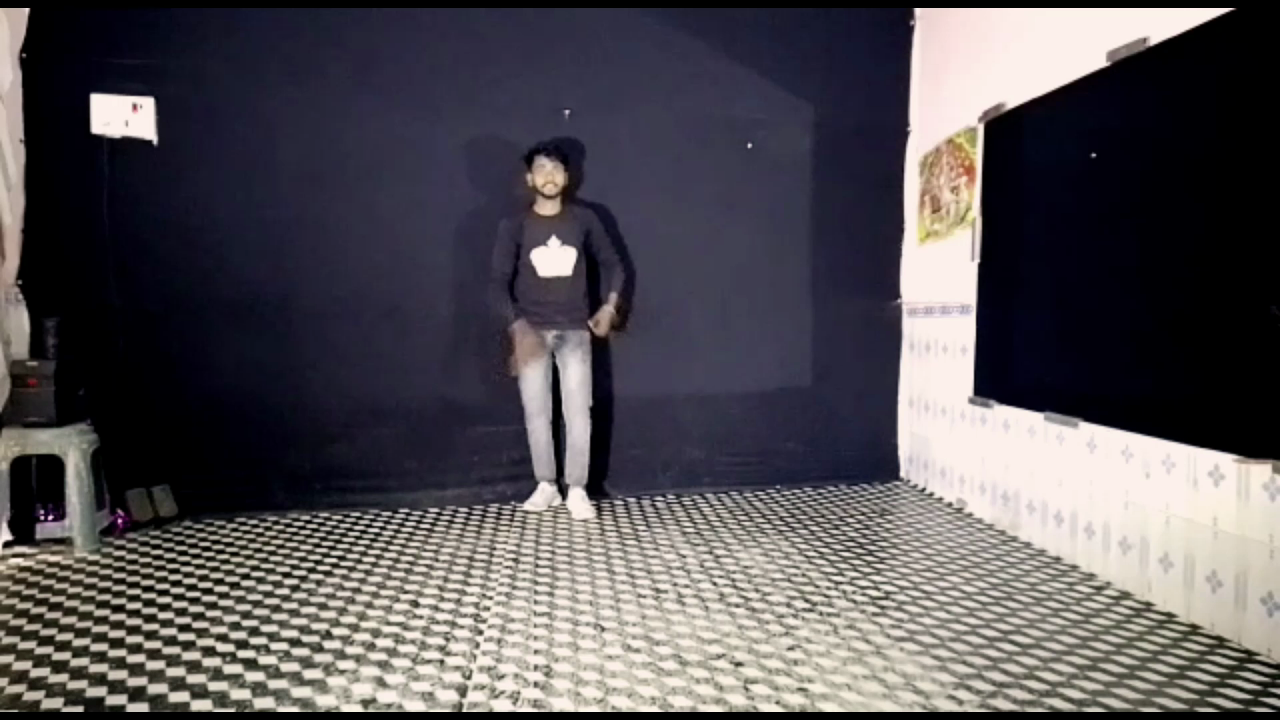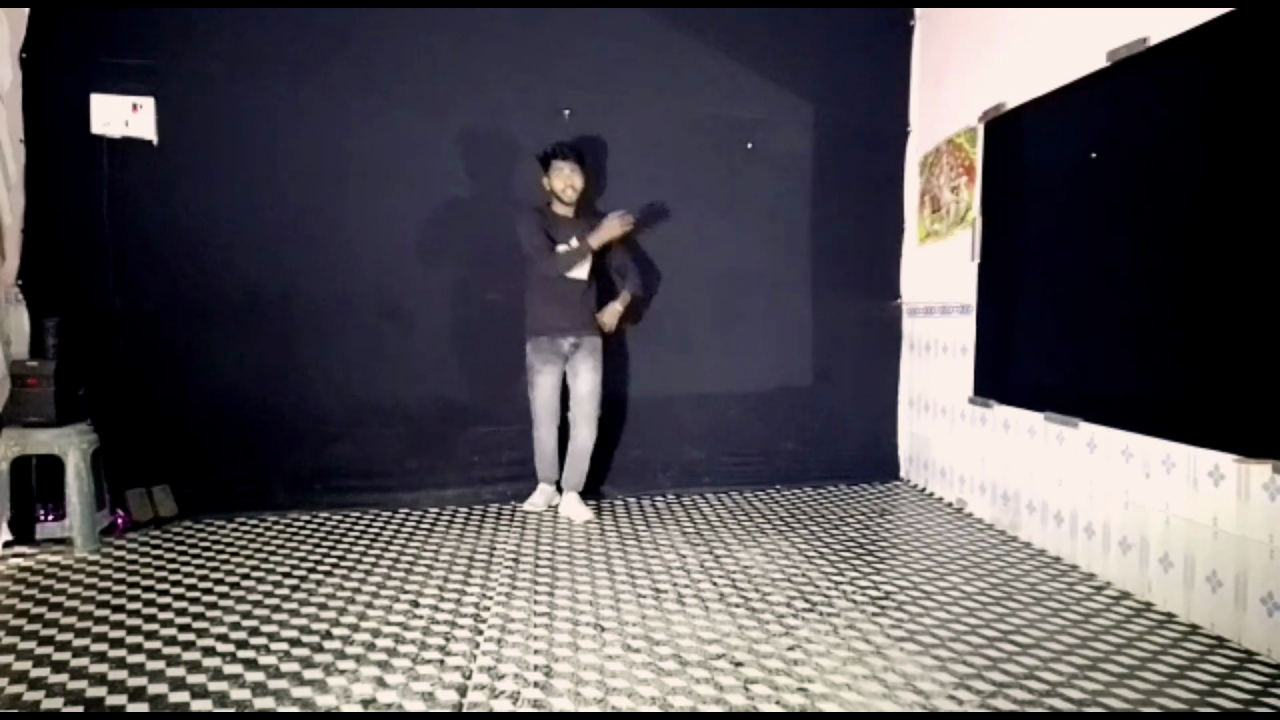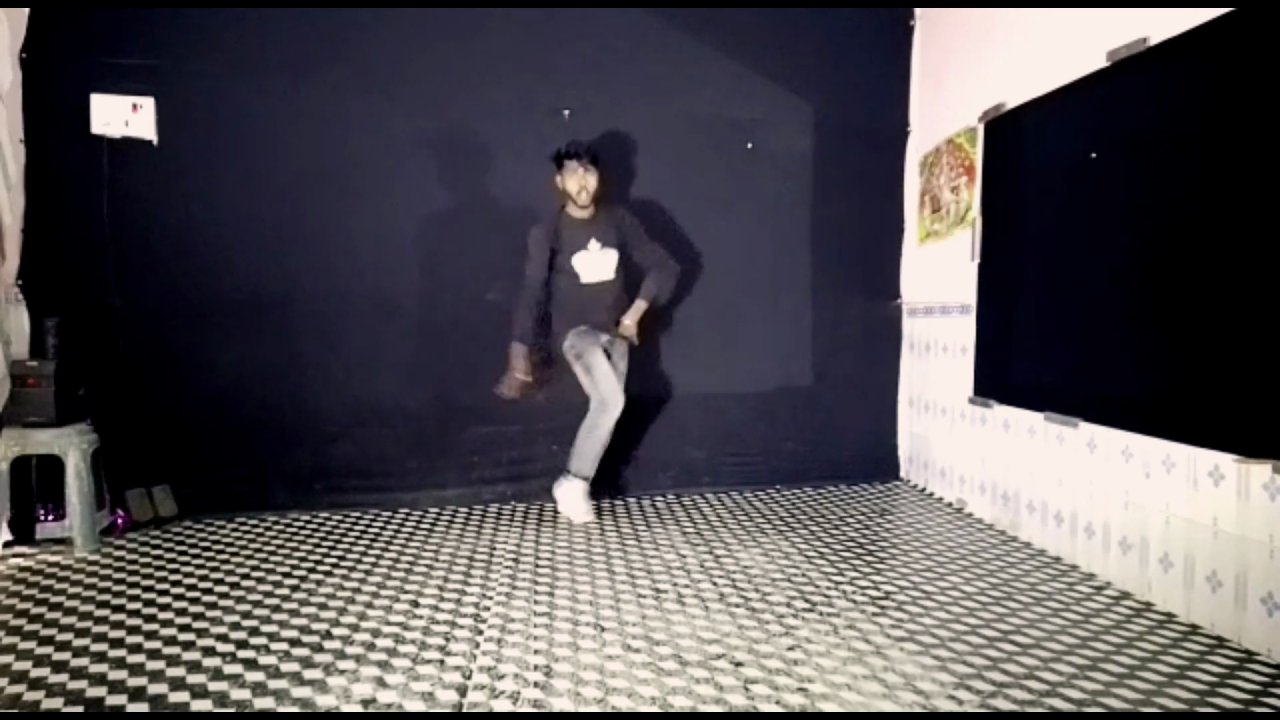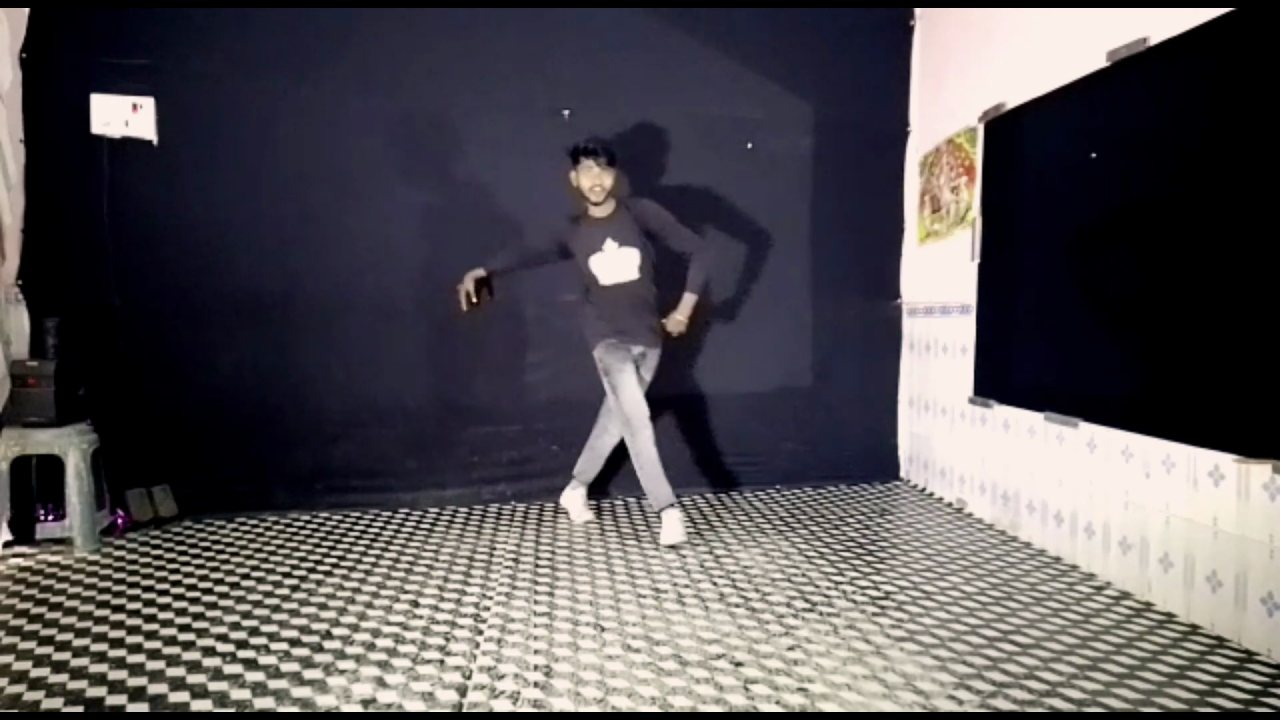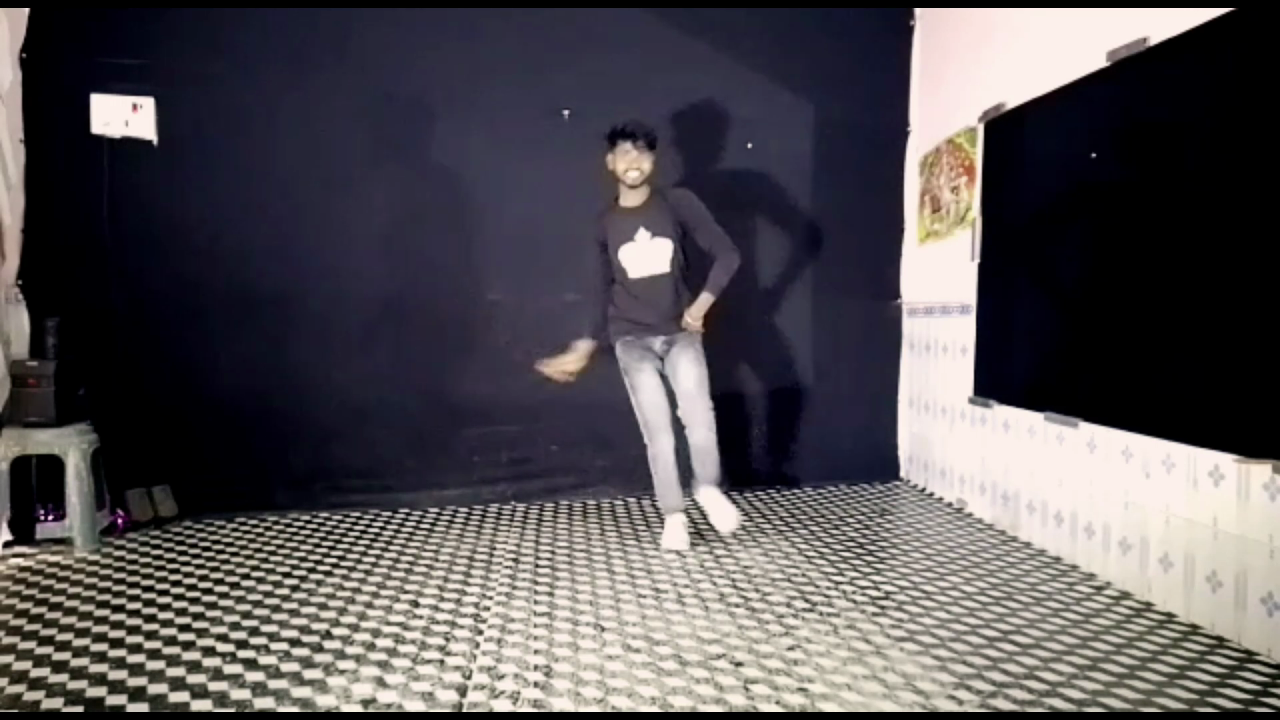
dt=0.3s
person 1, frame 1
left shoulder: (584, 219)
right shoulder: (514, 226)
left elbow: (612, 265)
right elbow: (499, 283)
left wrist: (610, 307)
right wrist: (517, 327)
left hip: (574, 329)
right hip: (531, 330)
left knee: (577, 409)
right knee: (536, 412)
left ankle: (577, 490)
right ankle: (546, 486)
person 1, frame 2
left shoulder: (594, 224)
right shoulder: (532, 220)
left elbow: (627, 272)
right elbow: (545, 264)
left wrist: (619, 303)
right wrist: (596, 241)
left hip: (586, 336)
right hip: (544, 336)
left knee: (585, 419)
right knee: (545, 419)
left ankle: (572, 494)
right ankle: (546, 486)
person 1, frame 3
left shoulder: (618, 219)
right shoulder: (547, 233)
left elbow: (659, 265)
right elbow: (532, 294)
left wrist: (637, 310)
right wrist: (520, 357)
left hip: (619, 331)
right hip: (577, 330)
left knee: (604, 410)
right knee: (611, 401)
left ankle: (576, 491)
right ankle: (572, 478)
person 1, frame 4
left shoulder: (641, 212)
right shoulder: (572, 233)
left elbow: (696, 250)
right elbow: (528, 256)
left wrist: (686, 306)
right wrist: (481, 272)
left hip: (649, 337)
right hip: (609, 340)
left knee: (616, 419)
right knee: (638, 422)
left ankle: (576, 488)
right ankle: (668, 510)
person 1, frame 5
left shoulder: (678, 203)
right shoulder: (601, 225)
left elbow: (727, 253)
right elbow: (604, 297)
left wrist: (700, 304)
right wrist: (582, 348)
left hip: (680, 333)
right hip: (632, 338)
left knee: (699, 415)
right knee: (657, 425)
left ankle: (709, 487)
right ankle: (674, 514)
